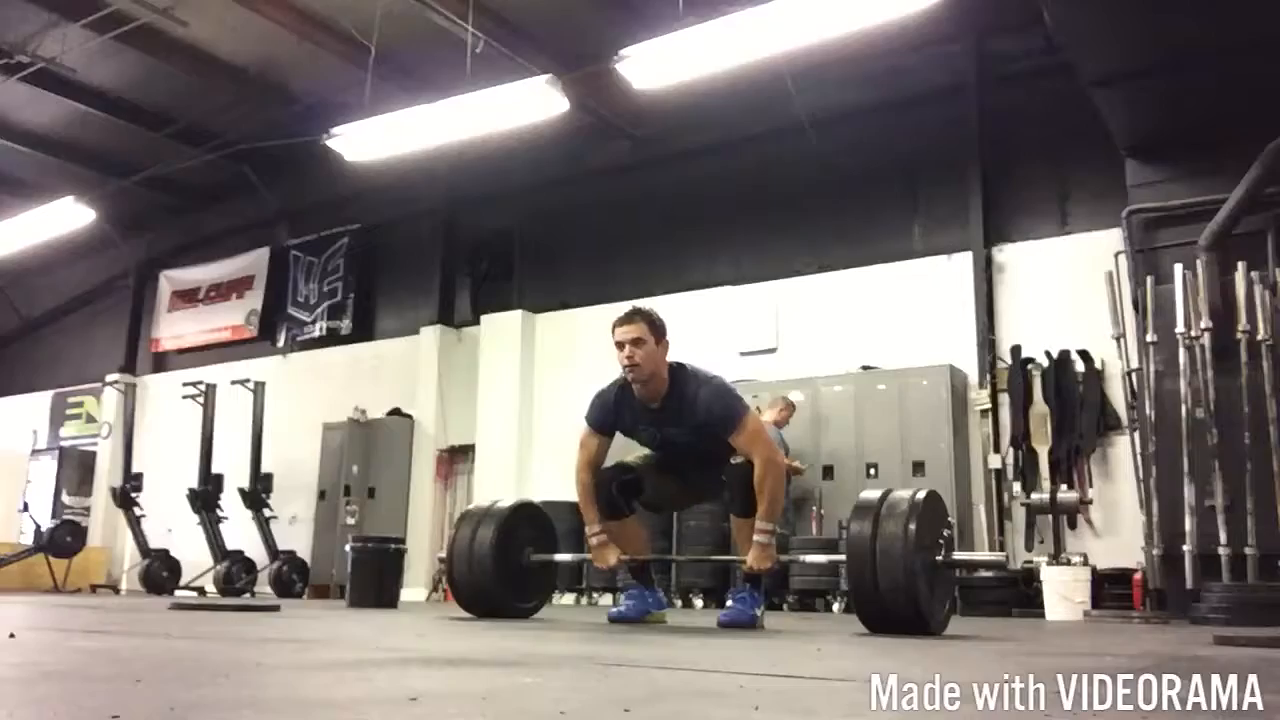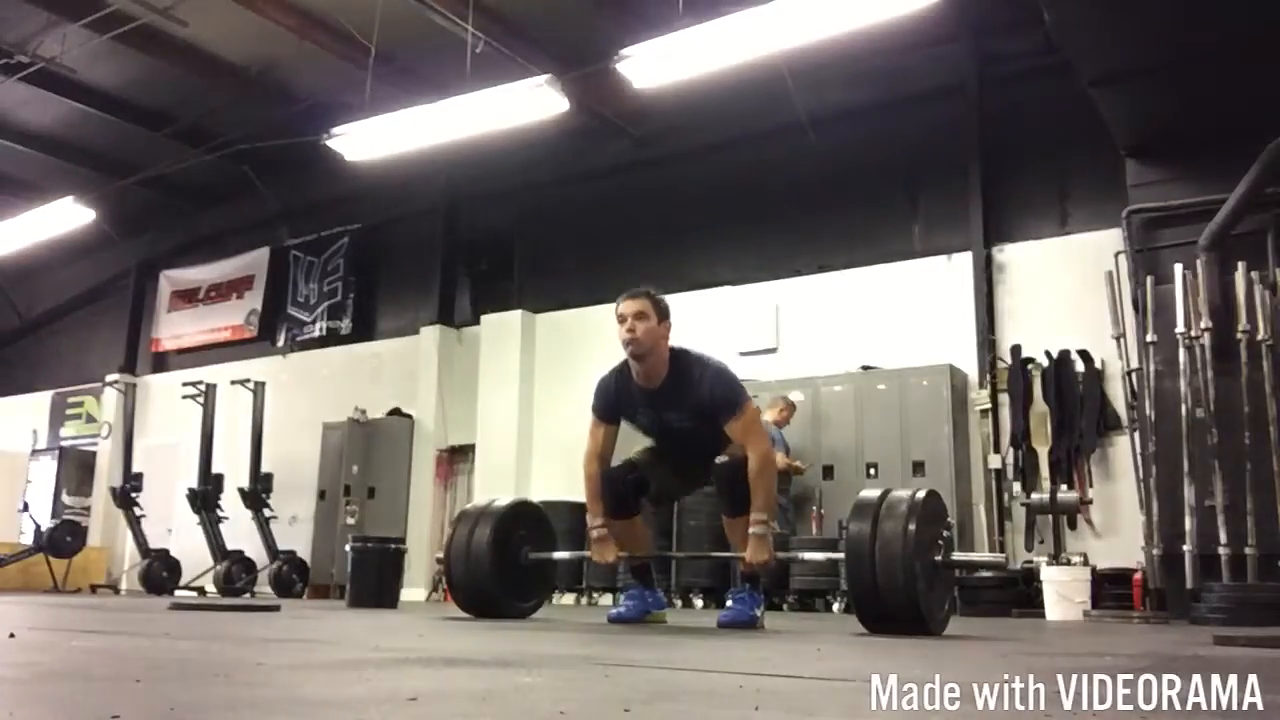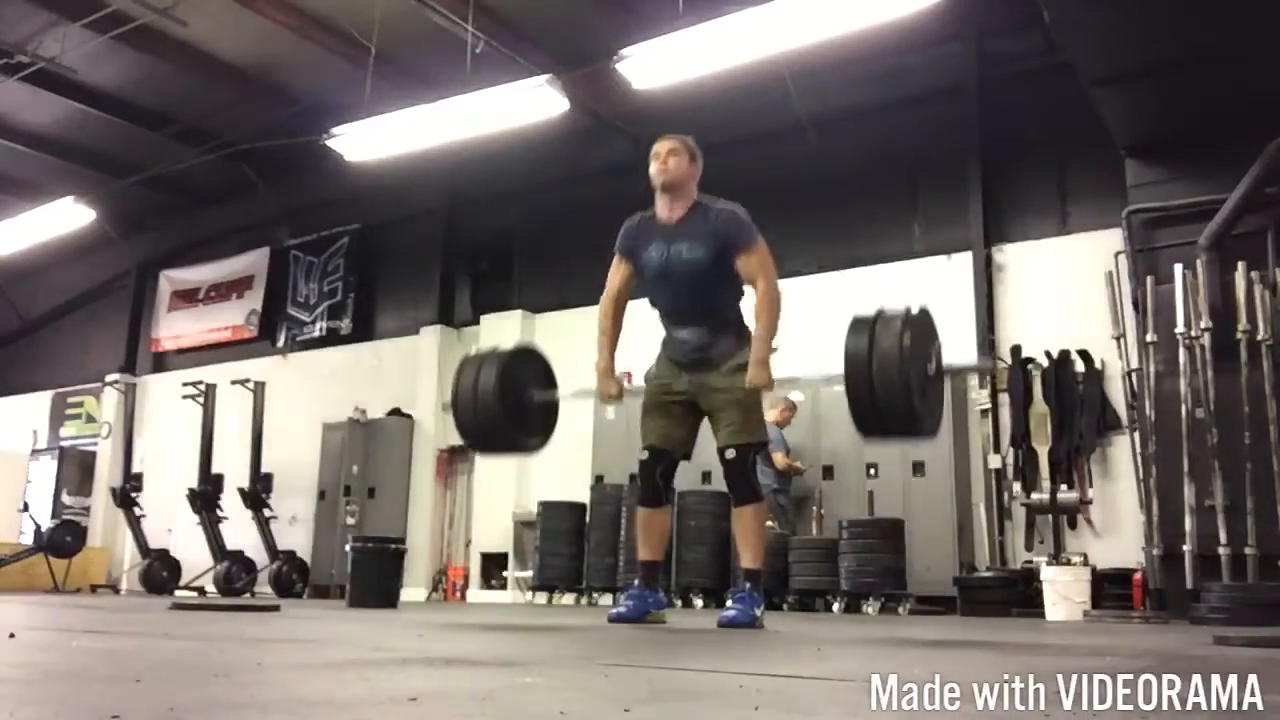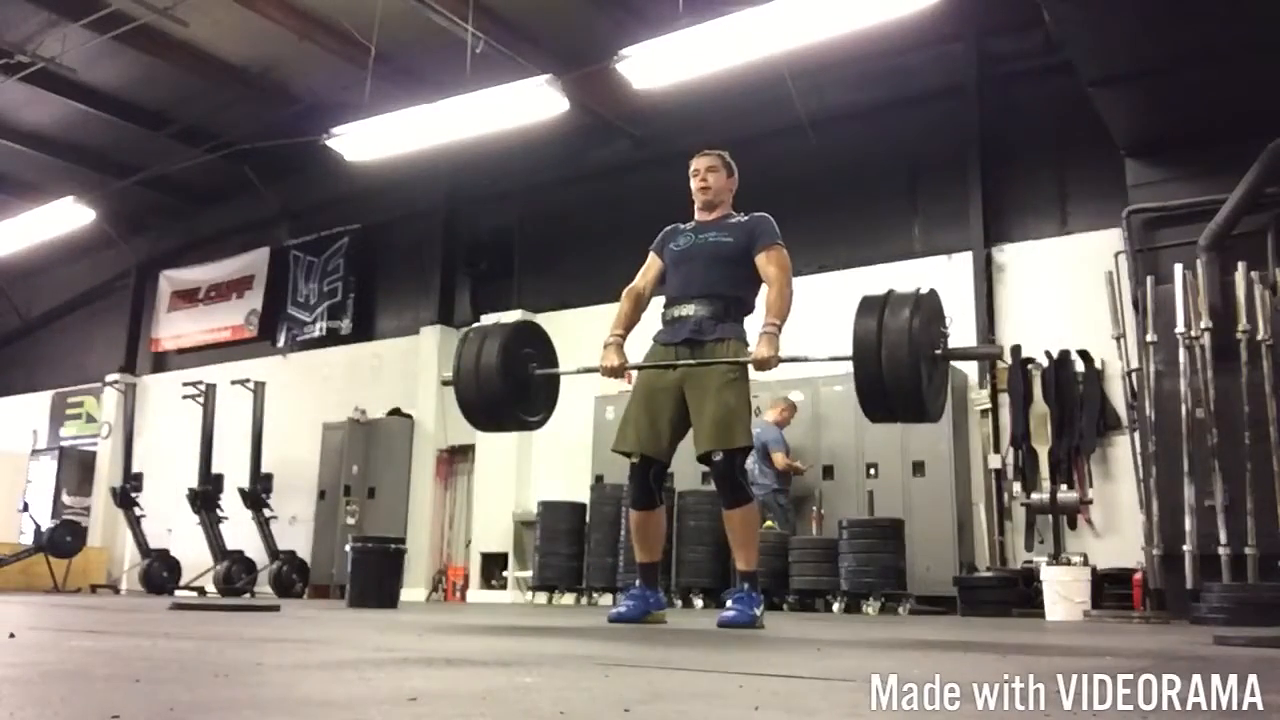
dt=0.7s
person 1, frame 1
left shoulder: (705, 393)
right shoulder: (610, 401)
left elbow: (771, 459)
right elbow: (586, 469)
left wrist: (763, 540)
right wrist: (597, 537)
left hip: (722, 465)
right hip: (673, 469)
left knee: (742, 473)
right knee: (608, 483)
left ankle: (749, 593)
right ankle: (646, 591)
person 1, frame 2
left shoulder: (707, 377)
right shoulder: (613, 386)
left elbow: (760, 450)
right elbow: (595, 459)
left wrist: (760, 532)
right wrist: (598, 530)
left hip: (729, 445)
right hip: (676, 453)
left knee: (731, 473)
right knee: (616, 482)
left ankle: (748, 594)
right ankle: (646, 592)
person 1, frame 3
left shoulder: (725, 219)
right shoulder: (636, 231)
left elbow: (765, 284)
right elbow: (612, 300)
left wrist: (760, 358)
right wrist: (605, 366)
left hip: (727, 358)
right hip: (673, 362)
left knee: (738, 465)
right knee: (652, 470)
left ankle: (749, 593)
right ankle: (648, 590)
person 1, frame 4
left shoulder: (754, 227)
right shoulder: (671, 236)
left elbow: (779, 281)
right elbow: (637, 290)
left wrist: (769, 335)
right wrist: (614, 341)
left hip: (719, 348)
right hip: (663, 350)
left knee: (726, 467)
right knee: (643, 470)
left ankle: (747, 593)
right ankle: (647, 589)
